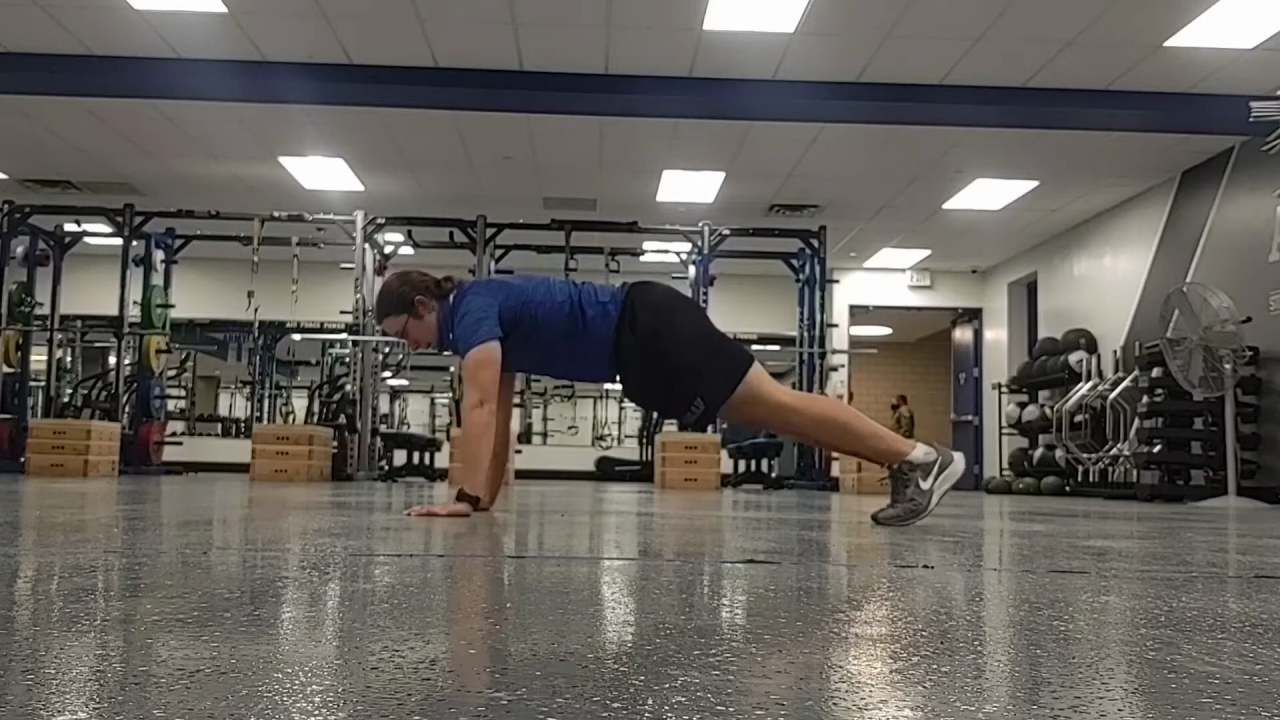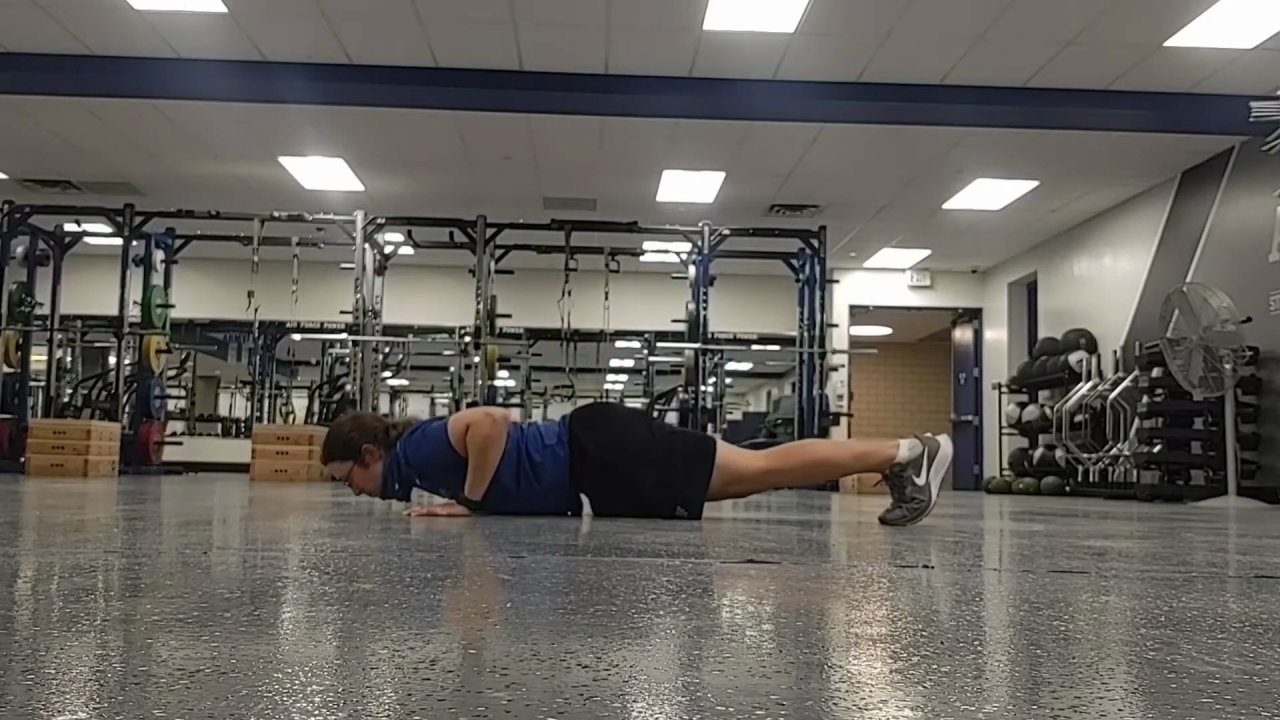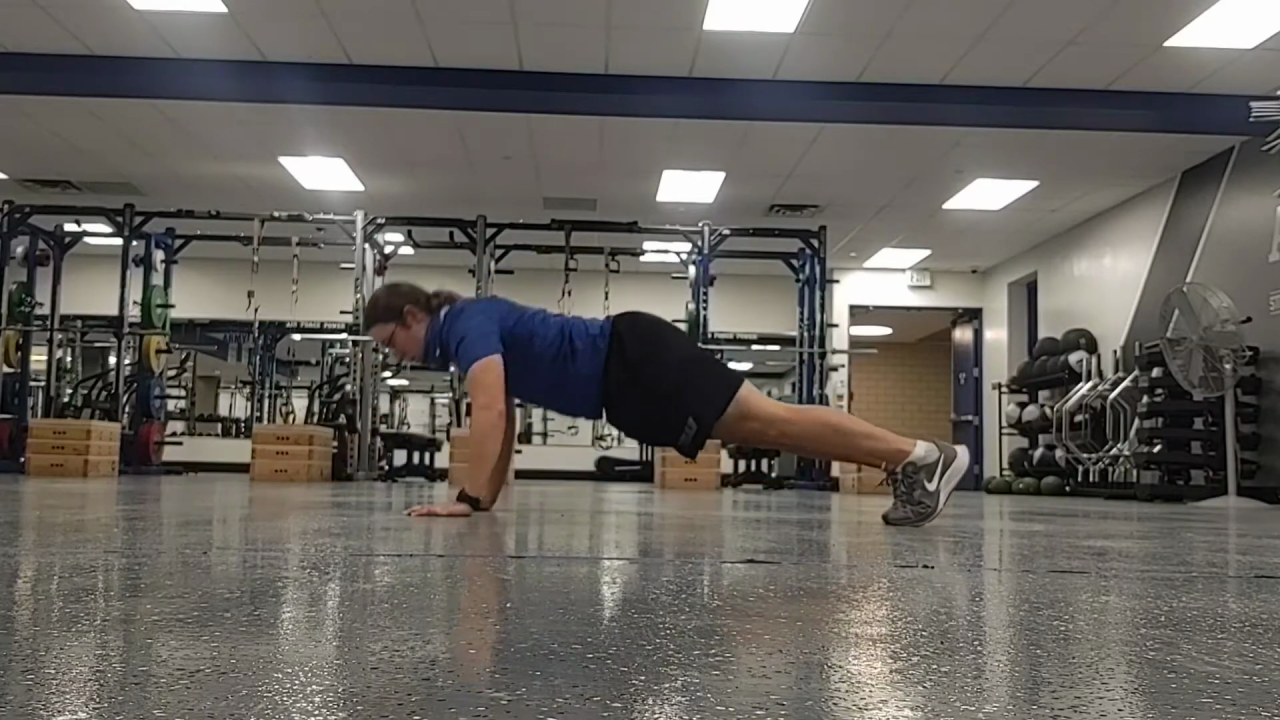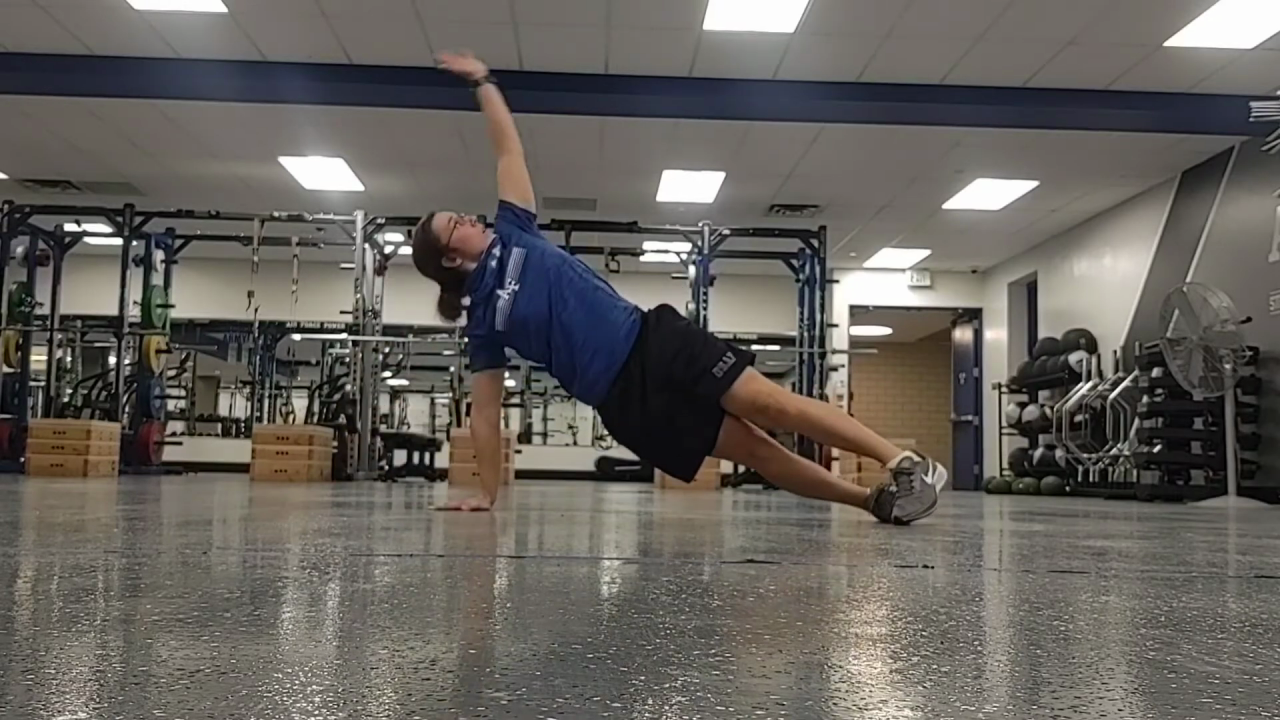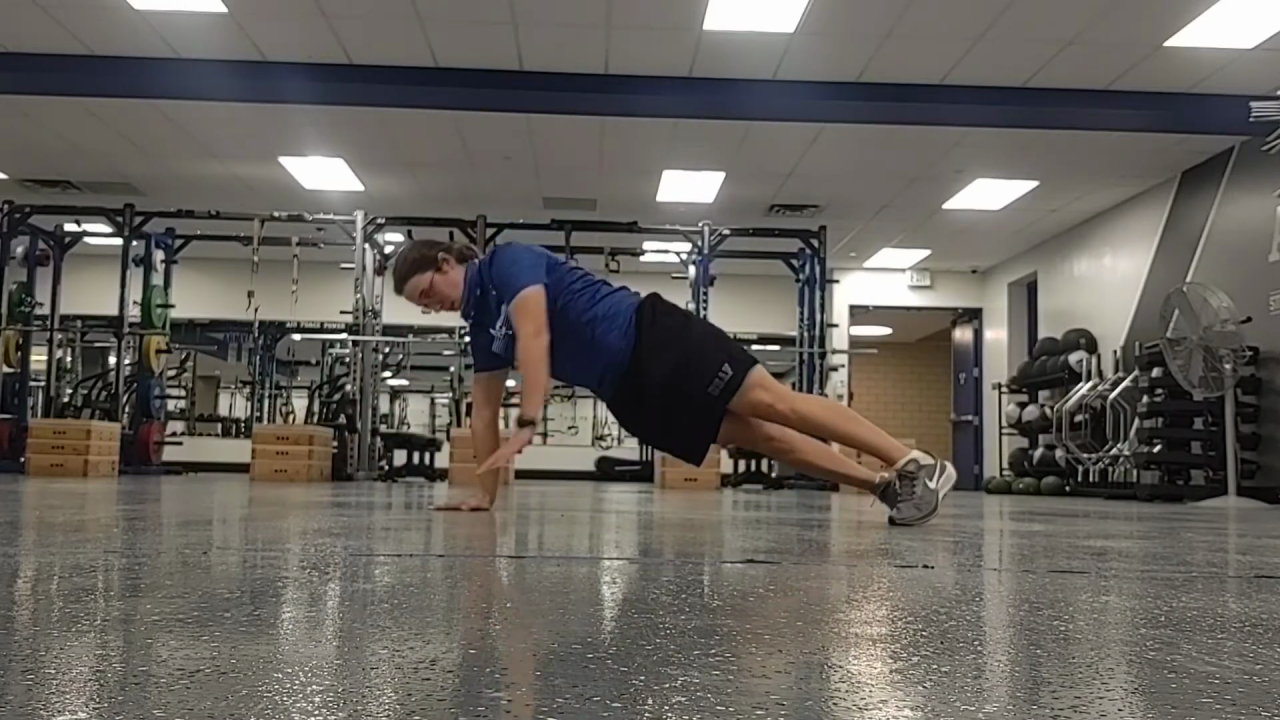
dt=1s
person 1, frame 1
left shoulder: (472, 308)
right shoulder: (482, 315)
left elbow: (479, 405)
right elbow: (499, 412)
left wrist: (466, 498)
right wrist: (488, 497)
left hip: (648, 327)
right hip: (639, 345)
left knee: (775, 403)
right knee: (763, 414)
left ankle: (922, 457)
right ankle: (909, 462)
person 1, frame 2
left shoulder: (417, 453)
right shoulder: (421, 452)
left elbow: (489, 420)
left wrist: (469, 501)
right wrist: (477, 499)
left hip: (597, 452)
right hip: (590, 453)
left knee: (757, 469)
right knee: (751, 470)
left ankle: (908, 453)
right ankle: (903, 454)
person 1, frame 3
left shoulder: (466, 323)
right shoulder: (460, 340)
left elbow: (490, 414)
right elbow: (503, 425)
left wrist: (471, 495)
right wrist: (490, 494)
left hip: (635, 356)
right hip: (626, 393)
left knee: (766, 419)
right knee: (760, 433)
left ankle: (924, 455)
right ankle: (897, 466)
person 1, frame 4
left shoulder: (512, 237)
right shoulder: (483, 325)
left elbow: (508, 149)
right elbow: (485, 412)
left wrist: (482, 80)
right wrist: (487, 494)
left hip: (655, 342)
right hip: (626, 401)
left knee: (770, 404)
right knee: (754, 449)
left ankle: (904, 464)
right ankle: (876, 500)
person 1, frame 5
left shoulder: (507, 260)
right shoulder: (480, 326)
left elbow: (534, 336)
right elbow: (485, 410)
left wrist: (529, 423)
right wrist: (485, 491)
left hip: (656, 334)
right hip: (631, 392)
left knee: (773, 402)
right knee: (757, 435)
left ankle: (915, 462)
right ankle: (884, 482)
